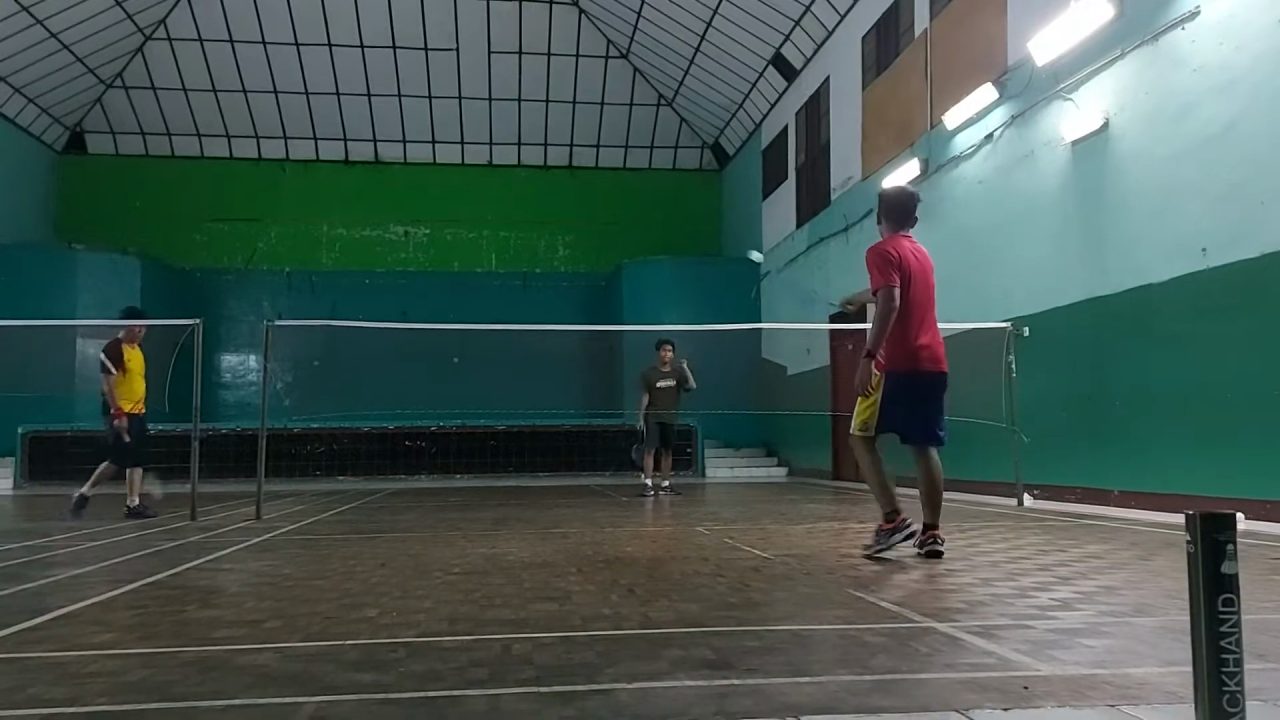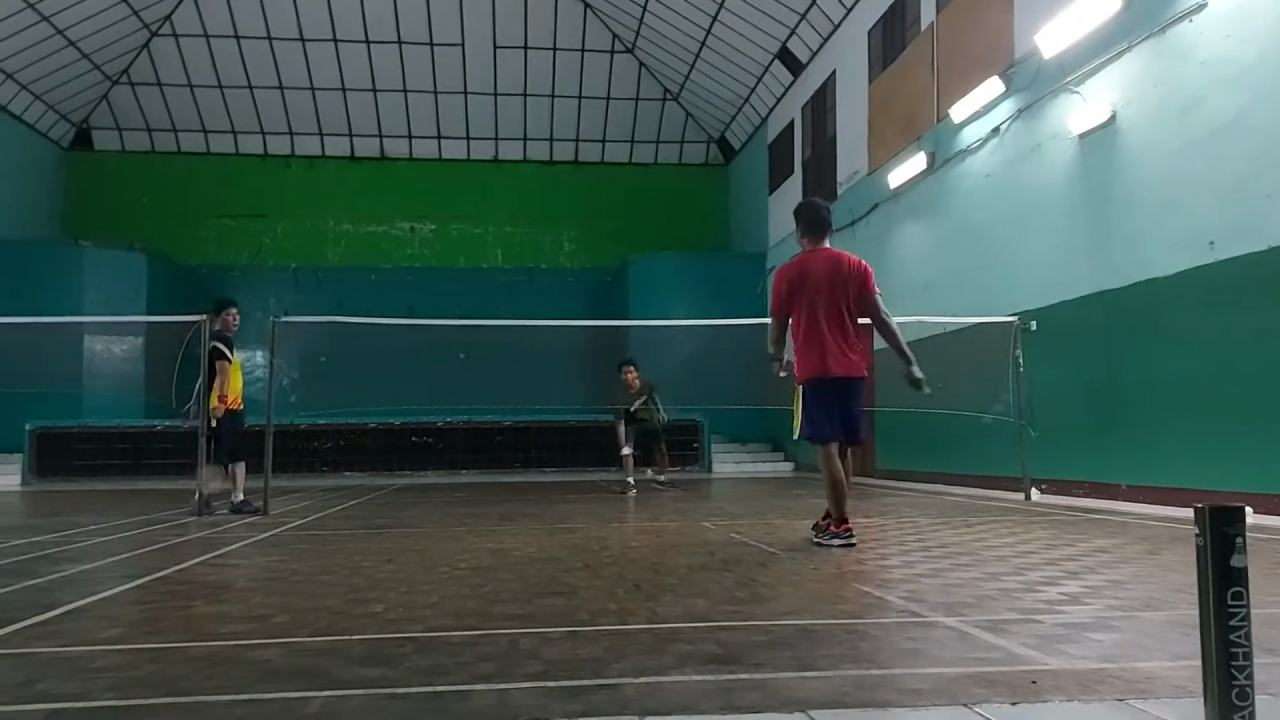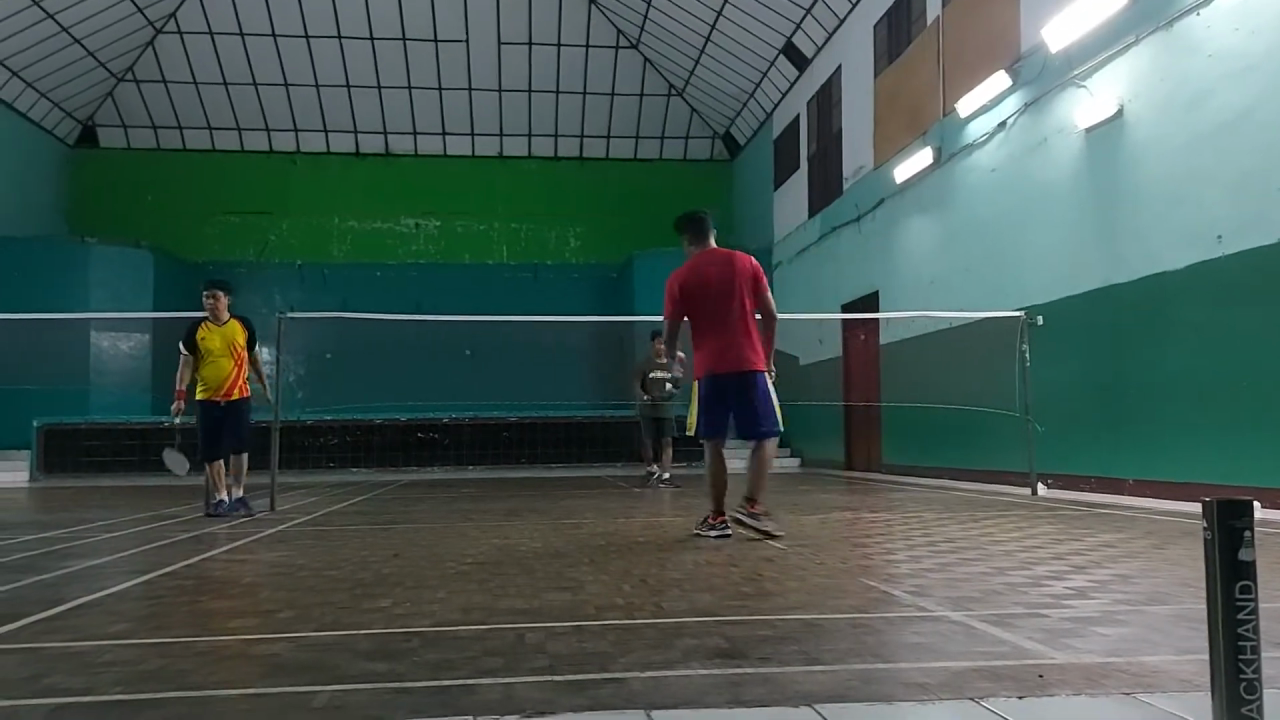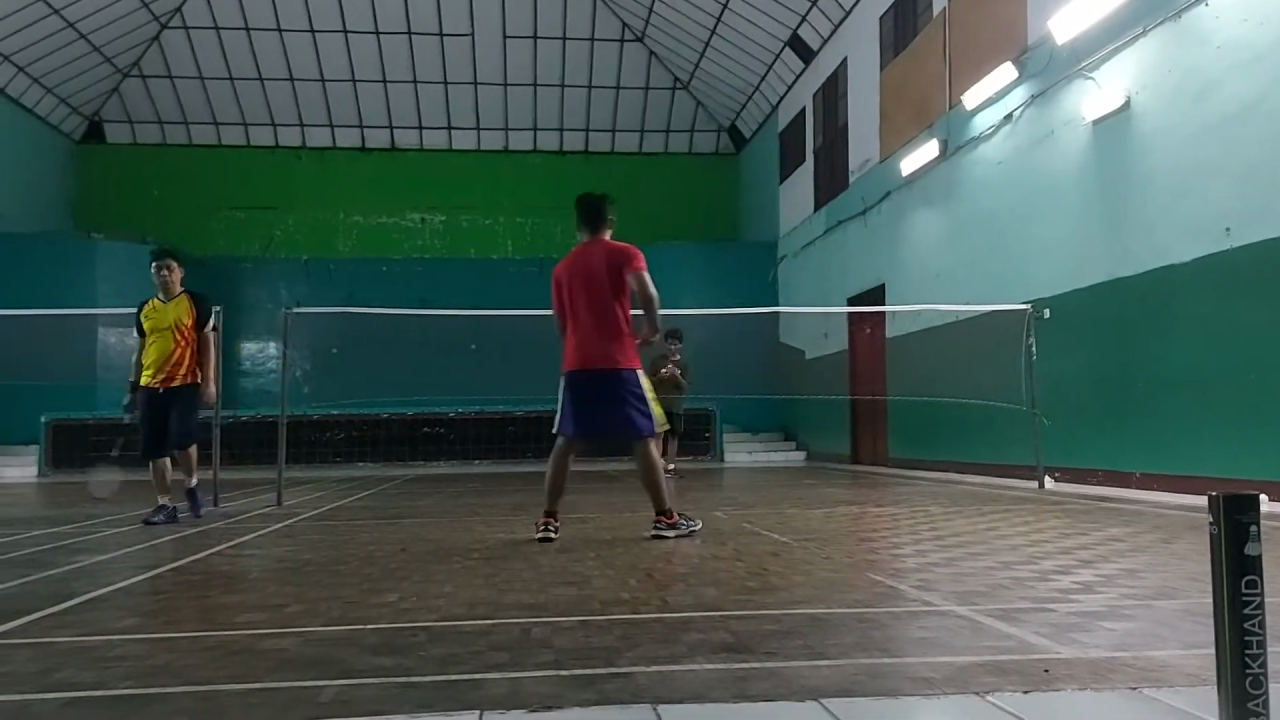
dt=1s
person 1, frame 1
left shoulder: (881, 251)
right shoulder: (921, 253)
left elbow: (890, 304)
left wrist: (868, 355)
right wrist: (859, 299)
left hip: (898, 364)
right hip: (933, 363)
left knee: (863, 438)
right knee: (925, 447)
left ankle: (894, 520)
right ankle: (932, 532)
person 1, frame 2
left shoulder: (788, 273)
right shoulder: (857, 267)
left elbow: (777, 329)
right elbow: (882, 320)
left wrist: (778, 358)
right wrist: (910, 362)
left hip: (814, 372)
right hip: (853, 370)
left knee: (826, 447)
right knee: (843, 445)
left ankle: (841, 524)
right ankle: (833, 518)
person 1, frame 3
left shoulder: (680, 278)
right shoulder: (746, 263)
left elbow: (671, 332)
right elbow: (770, 316)
right wrist: (767, 357)
left hip: (709, 370)
right hip: (749, 366)
left knee: (714, 444)
right knee: (765, 437)
left ankle: (718, 517)
right ankle: (752, 506)
person 1, frame 4
left shoulder: (563, 267)
right shoulder: (624, 254)
right elbow: (647, 294)
right wrist: (651, 329)
left hip: (575, 365)
right hip: (617, 362)
left knee: (566, 441)
right knee: (643, 438)
left ankle: (548, 519)
right ankle: (665, 517)
person 2, frame 1
left shoulder: (137, 349)
right shoulder: (112, 350)
right elbow: (109, 385)
right wrist: (119, 414)
left hip: (137, 413)
right hip: (120, 414)
left knee: (137, 459)
right knee: (118, 459)
left ankle: (133, 504)
right ankle: (84, 494)
person 2, frame 2
left shoulder: (225, 341)
right shoulder: (221, 341)
right elbow: (222, 373)
right wrist: (221, 401)
left hip: (234, 408)
right hip: (221, 408)
left knee: (238, 455)
right knee: (218, 457)
left ankle: (238, 500)
right ankle: (201, 497)
person 2, frame 3
left shoulder: (244, 325)
right shoulder: (195, 329)
left elbow: (254, 357)
right elbow: (186, 365)
left wrist: (265, 387)
right wrist: (180, 396)
left hip: (238, 398)
right hip: (207, 400)
left knee: (239, 448)
right knee: (211, 454)
left ankle: (238, 496)
right ankle: (221, 499)
person 2, frame 4
left shoulder: (196, 303)
right shoulder: (145, 309)
left elbow: (207, 342)
right elbow: (141, 350)
left wrist: (208, 381)
right wrist: (133, 389)
left hip: (185, 384)
right hip: (151, 387)
left knee: (184, 440)
right knee: (154, 450)
left ankle: (191, 484)
right ankle: (164, 504)
